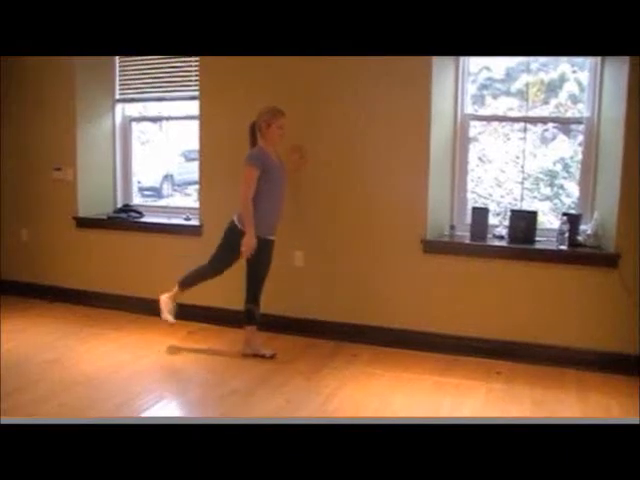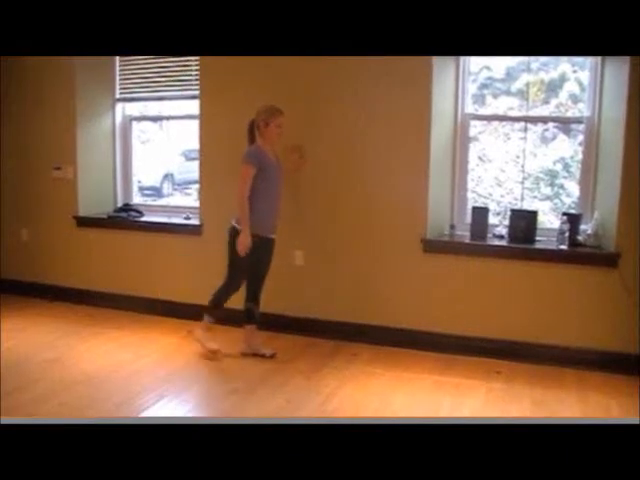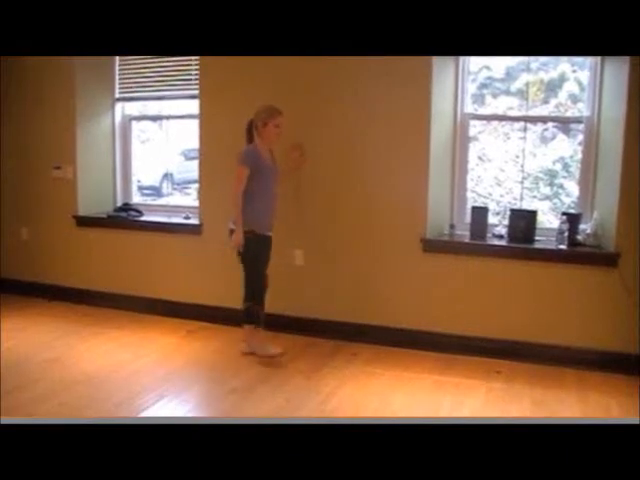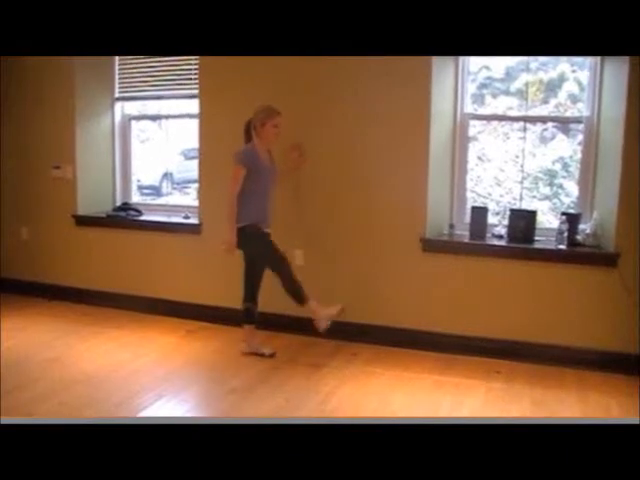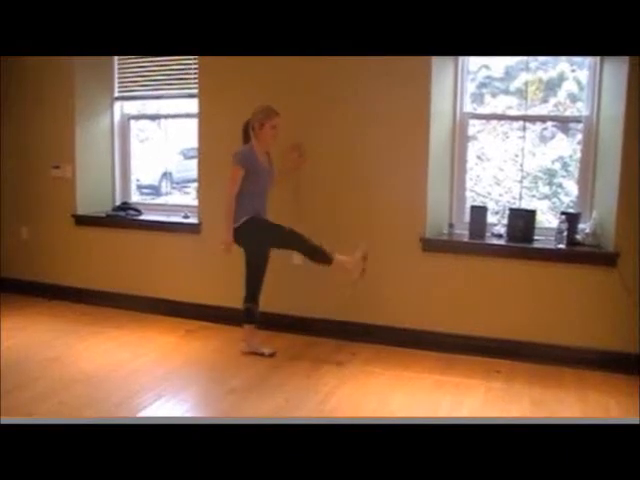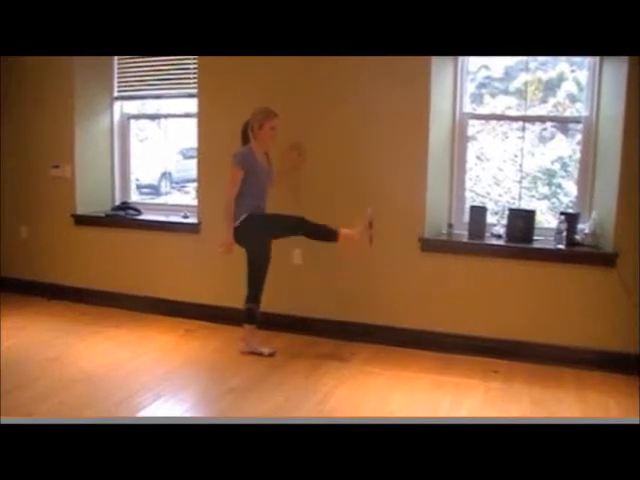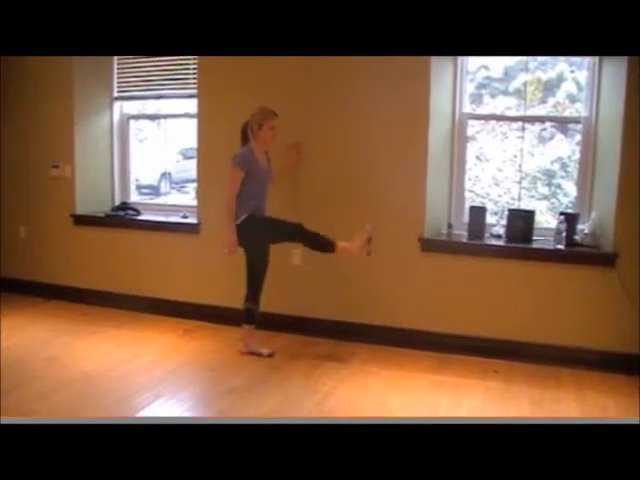
dt=0.1s
person 1, frame 1
left shoulder: (275, 156)
right shoulder: (257, 156)
right elbow: (246, 196)
left wrist: (292, 166)
right wrist: (250, 234)
left hip: (267, 235)
right hip: (246, 229)
left knee: (255, 288)
right knee: (214, 268)
left ankle: (251, 341)
right ankle: (171, 297)
person 1, frame 2
left shoulder: (272, 154)
right shoulder: (253, 154)
right elbow: (242, 194)
left wrist: (292, 164)
right wrist: (245, 232)
left hip: (265, 232)
right hip: (247, 229)
left knee: (255, 287)
right knee: (234, 280)
left ankle: (251, 341)
right ankle: (204, 328)
person 1, frame 3
left shoulder: (271, 154)
right shoulder: (249, 154)
right elbow: (237, 193)
left wrist: (292, 166)
right wrist: (239, 230)
left hip: (263, 231)
right hip: (246, 229)
left knee: (255, 284)
right knee: (257, 282)
left ankle: (250, 339)
right ankle: (256, 339)
person 1, frame 4
left shoulder: (267, 153)
right shoulder: (245, 154)
right elbow: (233, 194)
left wrist: (292, 165)
right wrist: (231, 230)
left hip: (259, 227)
right hip: (244, 226)
left knee: (253, 284)
right knee: (281, 264)
left ankle: (250, 340)
right ankle: (315, 311)
person 1, frame 5
left shoulder: (266, 156)
right shoulder: (243, 155)
right elbow: (231, 194)
left wrist: (291, 166)
right wrist: (228, 231)
left hip: (256, 226)
right hip: (245, 224)
left knee: (255, 283)
right knee: (296, 239)
left ankle: (250, 340)
right ankle: (347, 264)
person 1, frame 6
left shoulder: (265, 156)
right shoulder: (243, 156)
right elbow: (230, 196)
left wrist: (291, 166)
right wrist: (228, 232)
left hip: (257, 224)
right hip: (246, 223)
left knee: (257, 284)
right knee: (299, 225)
left ankle: (249, 340)
right ankle: (352, 235)
person 1, frame 7
left shoulder: (265, 156)
right shoulder: (243, 157)
right elbow: (231, 196)
left wrist: (289, 165)
right wrist: (231, 232)
left hip: (256, 223)
right hip: (245, 223)
left knee: (256, 284)
right knee: (296, 231)
left ankle: (248, 340)
right ankle: (351, 248)
